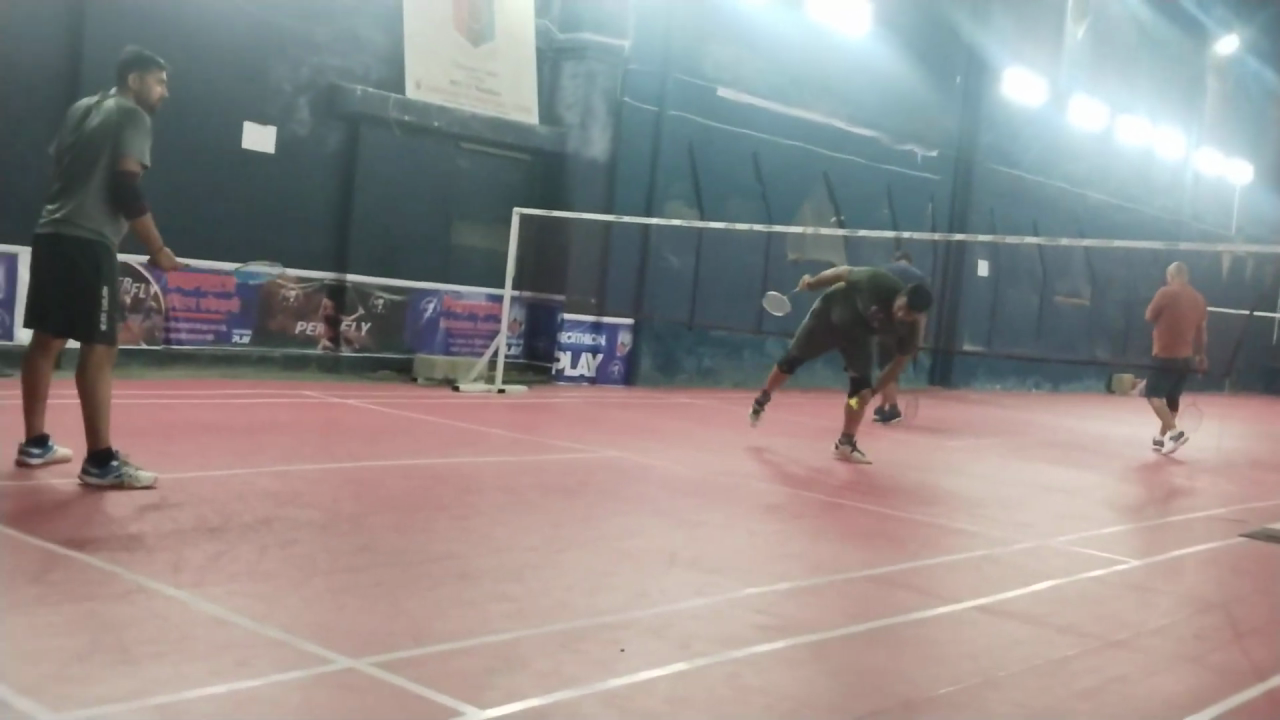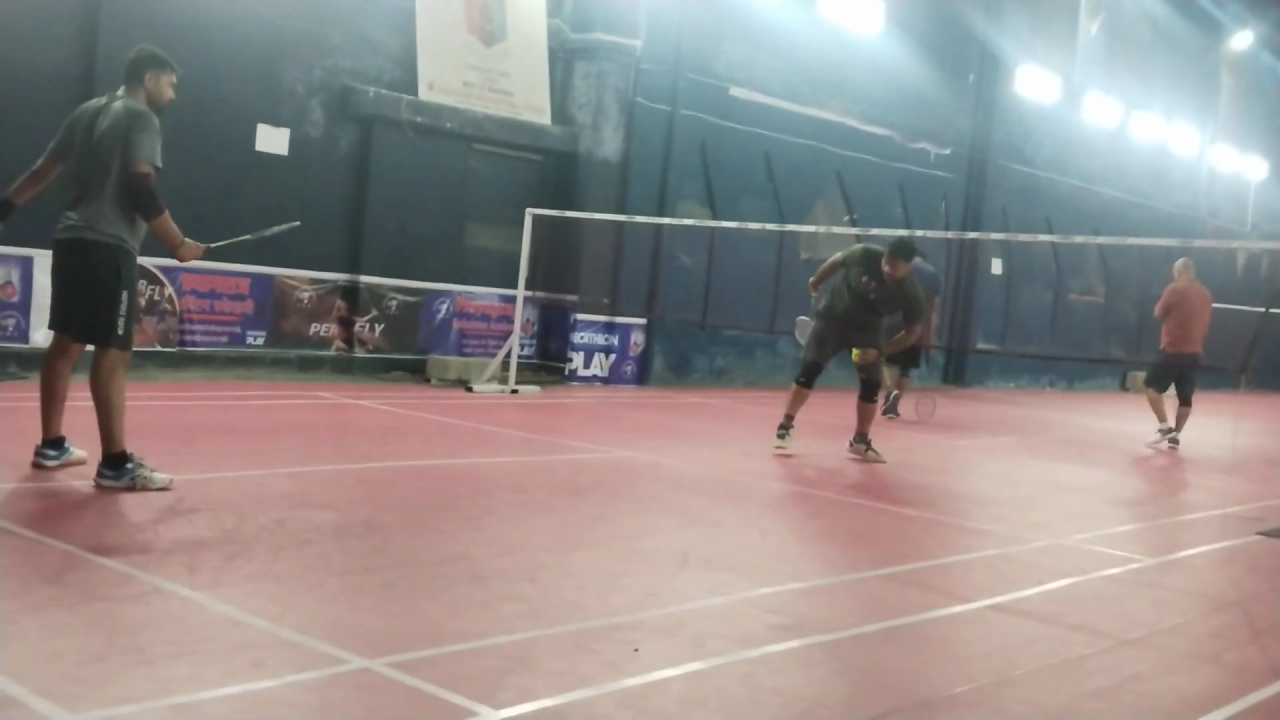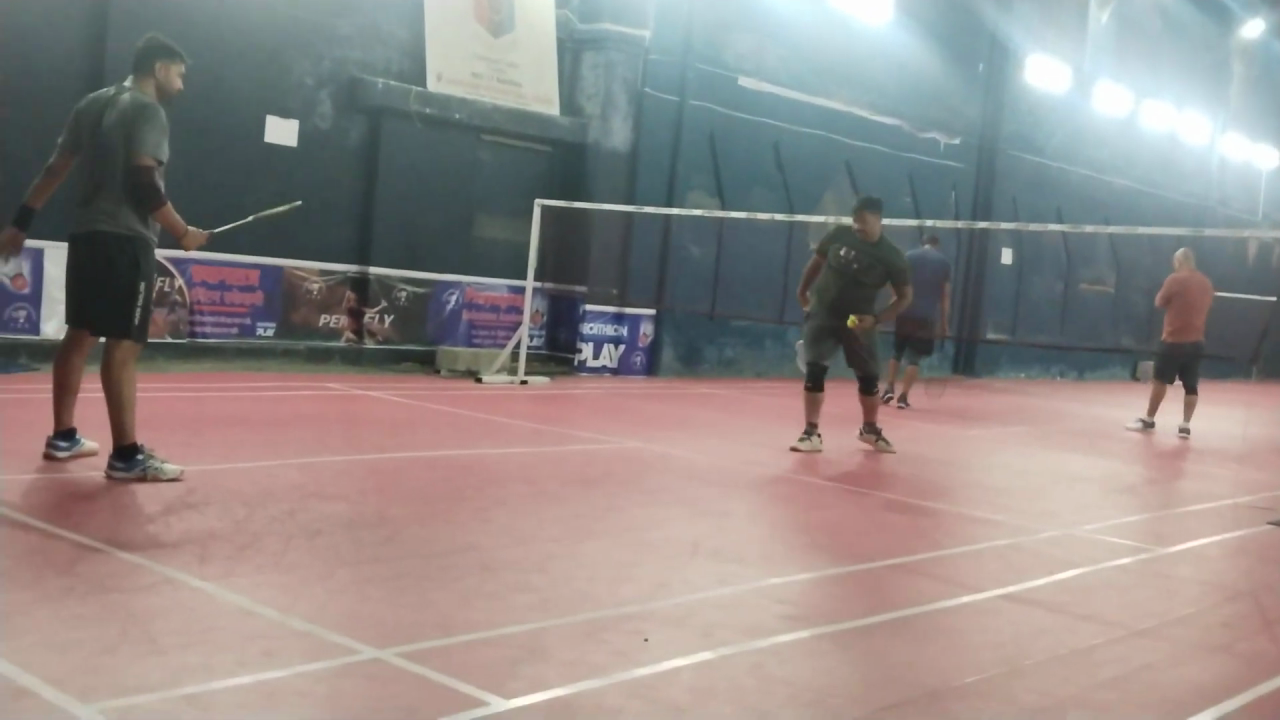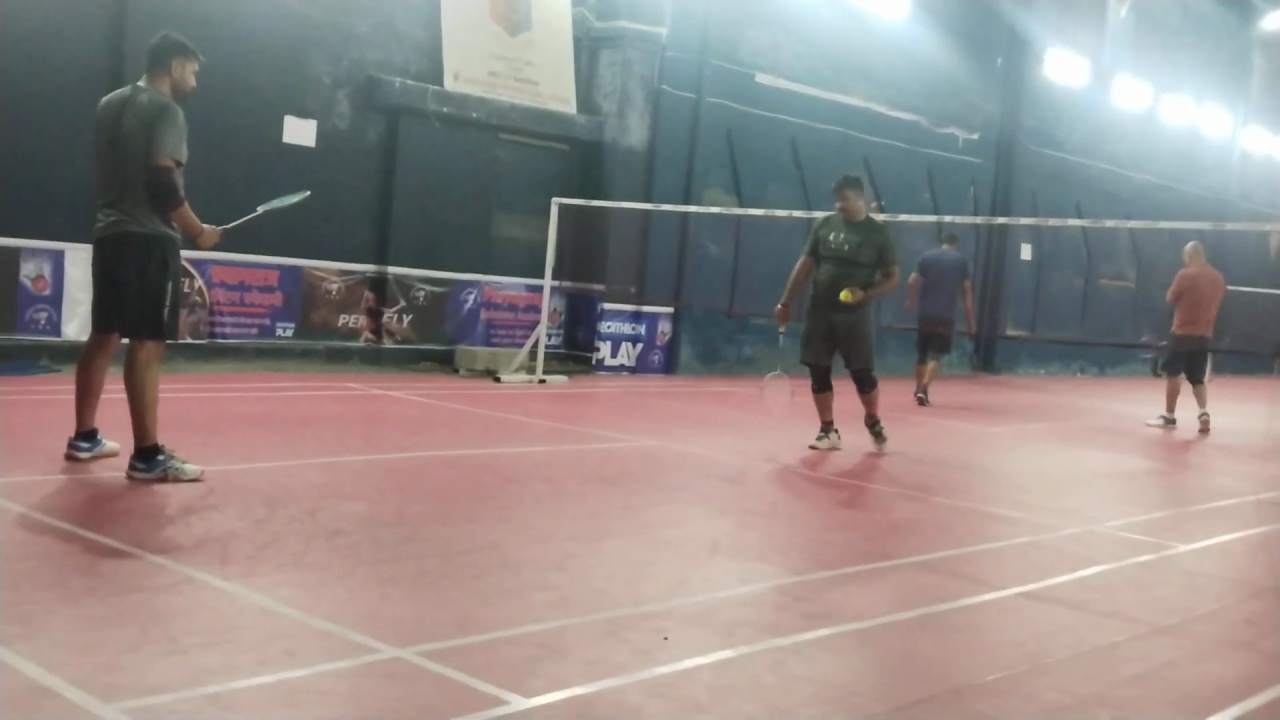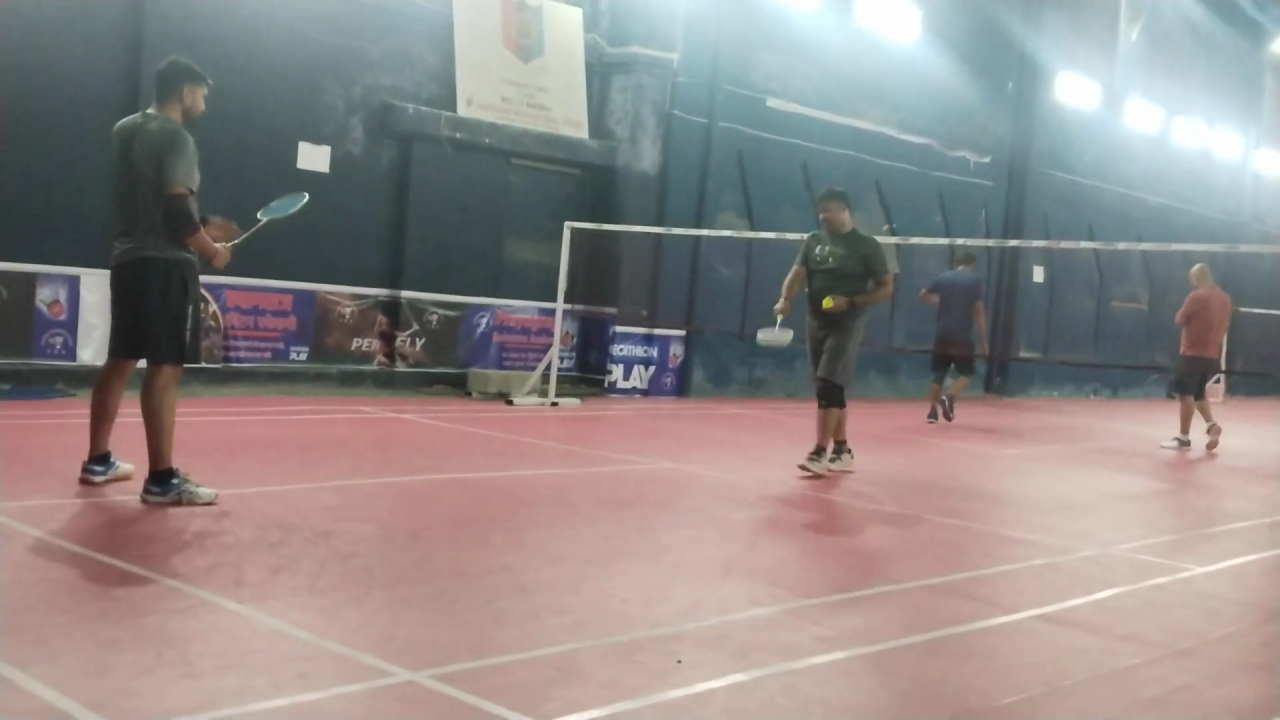
dt=0.2s
person 1, frame 1
left shoulder: (82, 109)
right shoulder: (133, 117)
right elbow: (127, 190)
right wrist: (158, 250)
left hip: (52, 235)
right hip: (88, 244)
left knee: (47, 340)
right knee: (98, 349)
left ankle: (35, 443)
right ankle: (101, 461)
person 1, frame 2
left shoulder: (87, 112)
right shoulder: (142, 119)
left elbow: (43, 170)
right elbow: (141, 192)
right wrist: (180, 243)
left hip: (71, 240)
right hip: (109, 248)
left knee: (65, 343)
right knee: (112, 353)
left ankle: (51, 445)
right ankle: (116, 464)
person 1, frame 3
left shoulder: (94, 104)
right shoulder: (149, 111)
left elbow: (55, 169)
right elbow: (142, 185)
right wrist: (182, 232)
left hip: (87, 234)
right hip: (125, 241)
left knee: (80, 336)
right knee: (122, 345)
left ankle: (63, 436)
right ankle: (126, 456)
person 1, frame 4
left shoulder: (111, 104)
right shoulder: (166, 111)
right elbow: (162, 184)
right wrist: (198, 231)
left hip: (110, 235)
right hip: (149, 241)
left knee: (103, 337)
right knee: (146, 345)
left ankle: (84, 437)
right ankle: (147, 456)
person 1, frame 5
left shoulder: (127, 129)
right shoulder: (176, 139)
right elbow: (175, 212)
left wrist: (202, 224)
right wrist: (211, 249)
left hip: (127, 260)
right hip: (166, 266)
left knee: (120, 361)
right knee: (164, 369)
left ankle: (98, 460)
right ankle: (162, 479)
person 2, frame 1
left shoulder: (907, 330)
right shoulder: (876, 282)
left elbow: (898, 363)
right elbow: (841, 272)
left wrist: (873, 390)
right wrist: (811, 282)
left hip: (858, 337)
right hip: (828, 317)
left knee: (861, 386)
right knee: (793, 359)
left ankle: (846, 443)
right ankle: (763, 399)
person 2, frame 2
left shoulder: (911, 295)
right shoulder: (864, 256)
left elbow: (912, 331)
right elbow: (837, 261)
left wrist: (880, 351)
right wrist: (815, 282)
left hip: (867, 331)
right hip: (832, 318)
left knee: (871, 383)
right knee: (810, 367)
left ankle: (860, 442)
right ankle: (786, 426)
person 2, frame 3
left shoulder: (891, 257)
right shoulder: (838, 235)
left elbow: (904, 297)
right elbow: (816, 263)
left wrist: (876, 320)
right wrist: (803, 291)
left hip: (860, 322)
right hip: (823, 313)
left knee: (868, 375)
right knee: (815, 367)
left ankle: (869, 429)
right ankle: (811, 432)
person 2, frame 4
left shoulder: (879, 234)
right shoulder: (824, 226)
left elbow: (893, 277)
right elbow: (806, 264)
left wrist: (865, 294)
right wrist: (785, 301)
left hip: (855, 313)
right hip: (819, 309)
left knee: (862, 372)
right knee: (818, 369)
left ankle: (873, 422)
right ankle: (828, 430)
person 2, frame 5
left shoulder: (867, 246)
right shoulder: (814, 241)
left elbow: (886, 287)
right elbow: (796, 274)
left wrist: (851, 302)
right wrist: (783, 301)
left hip: (845, 326)
right hip: (817, 324)
left knee: (827, 385)
right knee: (834, 389)
left ankle: (819, 454)
right ankle: (842, 449)
person 3, frame 1
left shoulder: (1166, 293)
right shoulder: (1199, 298)
left elbow: (1149, 317)
right elbow: (1202, 330)
right wrist: (1201, 355)
left hip: (1165, 356)
right hip: (1185, 357)
left knee: (1154, 397)
right knee: (1172, 400)
left ankle: (1175, 433)
right ankle: (1161, 439)
person 3, frame 2
left shoulder: (1175, 289)
right shoulder: (1205, 294)
left elbow: (1158, 313)
right elbow: (1203, 322)
left hip: (1172, 351)
right hip: (1194, 352)
left knee: (1152, 387)
right knee: (1185, 397)
left ankle: (1165, 427)
right ankle: (1174, 435)
person 3, frame 3
left shoulder: (1175, 279)
right shoulder: (1207, 284)
left elbow: (1159, 303)
left hip: (1174, 341)
right hip: (1196, 342)
left knee: (1160, 381)
right knee: (1191, 386)
left ankle: (1148, 420)
right ankle: (1185, 425)
person 3, frame 4
left shoulder: (1186, 275)
right shoulder: (1219, 278)
left elbow: (1170, 298)
right elbow: (1214, 306)
left hip: (1184, 333)
right hip: (1204, 336)
left knee: (1173, 374)
right knee: (1197, 379)
left ankle: (1169, 416)
right ankle: (1203, 413)
person 3, frame 5
left shoulder: (1197, 297)
right shoulder: (1225, 299)
left elbow: (1179, 320)
right elbow: (1222, 328)
left hip: (1193, 354)
right hip: (1211, 356)
left knee: (1185, 395)
right knee: (1197, 395)
left ankle: (1184, 438)
right ankle: (1212, 425)
person 4, frame 1
left shoulder: (890, 269)
right shoulder: (921, 277)
right elbow: (922, 312)
right wrist: (919, 339)
left knee: (887, 370)
left ankle: (893, 409)
right ankle: (882, 408)
person 4, frame 2
right shoulder: (935, 275)
right elbow: (935, 309)
right wrist: (930, 336)
left hip: (897, 324)
right hip: (918, 329)
left knee: (888, 362)
right knee: (905, 368)
left ankle: (891, 391)
right ankle: (894, 407)
person 4, frame 3
left shoulder: (911, 256)
right shoulder: (944, 262)
right elbow: (945, 295)
right wrist: (943, 323)
left hip: (905, 314)
right hip: (926, 318)
left knee: (897, 353)
right knee: (914, 358)
left ankle: (889, 389)
right ankle: (903, 397)
person 4, frame 4
left shoulder: (927, 257)
right shoulder: (961, 260)
left elbow: (911, 282)
right elbow: (966, 292)
left wrist: (910, 301)
right wrist: (970, 320)
left hip: (925, 314)
right hip: (945, 317)
left knee: (922, 354)
right knee: (936, 356)
left ankle: (919, 389)
right ankle: (923, 389)
person 4, frame 5
left shoulder: (943, 278)
right shoulder: (975, 280)
left elbow: (922, 296)
right elbow: (979, 312)
right wrist: (984, 340)
left hip: (942, 335)
right hip: (962, 337)
left knee: (938, 374)
right knee: (966, 374)
left ankle: (932, 412)
right ankle: (949, 397)
